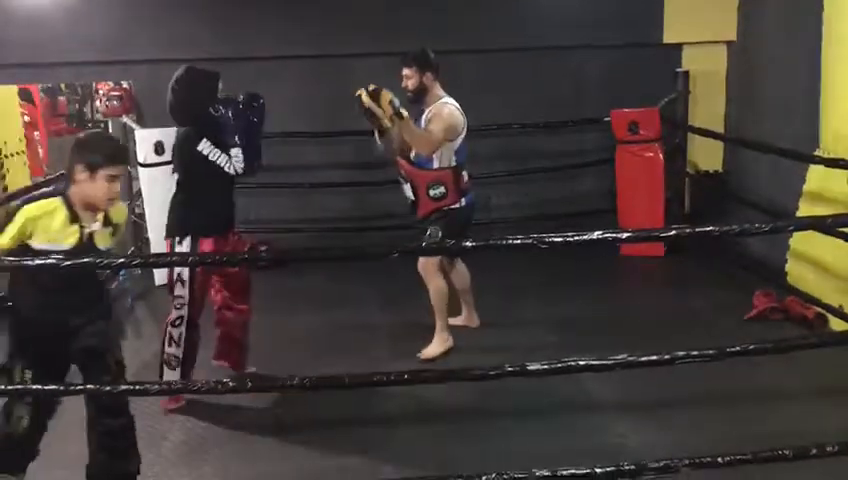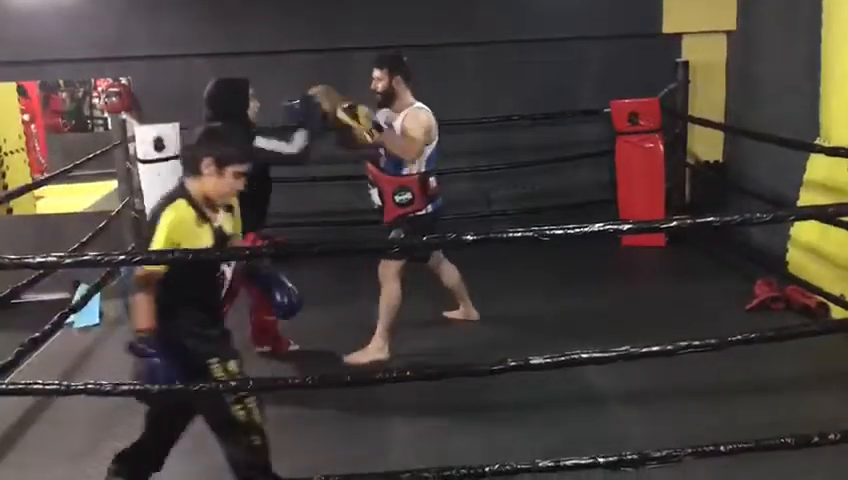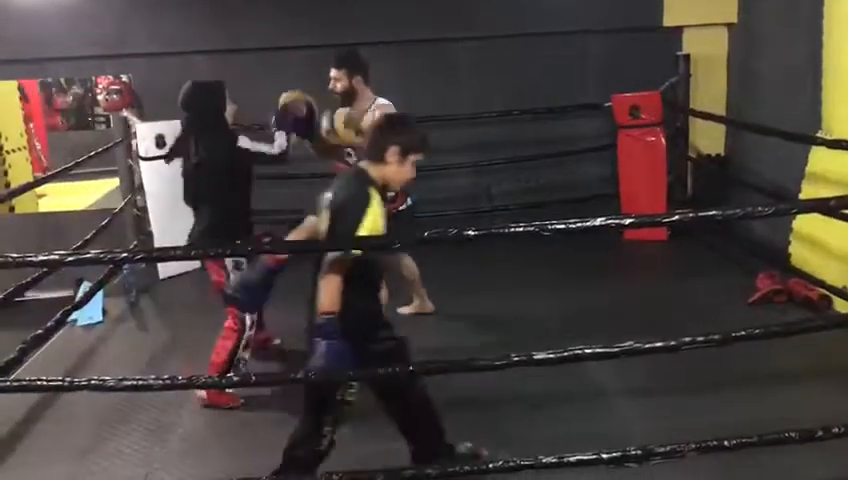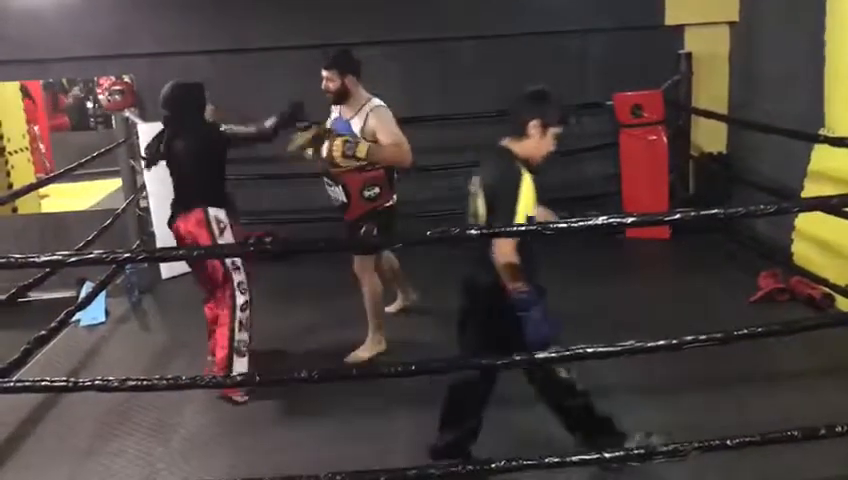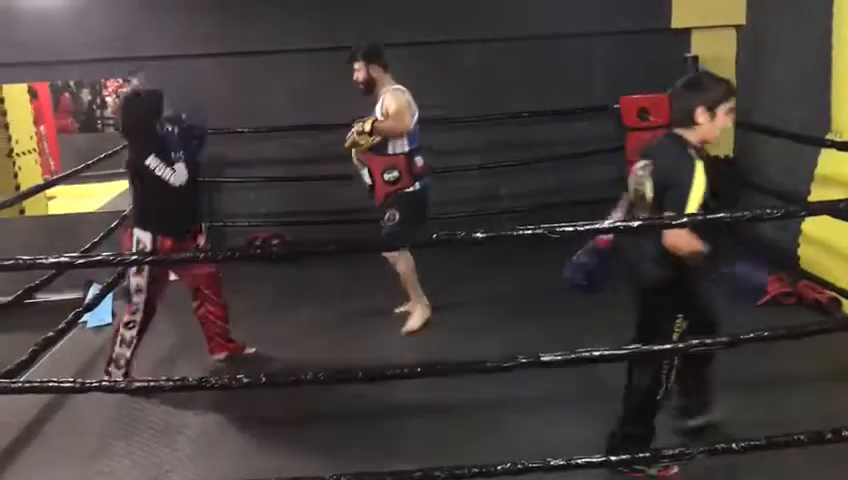
dt=0.5s
person 1, frame 1
left shoulder: (116, 214)
right shoulder: (34, 211)
left hip: (93, 318)
right hip: (39, 323)
left knee: (112, 404)
right knee: (30, 407)
person 1, frame 2
left shoulder: (223, 206)
right shoulder: (174, 215)
right elbow: (145, 283)
left wrist: (272, 282)
right wrist: (147, 346)
left hip: (207, 328)
right hip: (186, 335)
left knee: (170, 415)
right knee: (241, 416)
person 1, frame 3
left shoulder: (349, 184)
right shoulder: (363, 200)
left elbow: (317, 233)
right elbow: (334, 267)
right wrist: (327, 331)
left hip: (363, 314)
right hip: (350, 323)
left knee: (402, 382)
right knee: (325, 409)
person 1, frame 4
left shoulder: (492, 163)
right shoulder: (515, 176)
right elbow: (503, 247)
left wrist: (548, 216)
right wrist: (525, 301)
left hip: (479, 289)
right hip: (506, 294)
left knee: (475, 373)
right knee: (553, 374)
left ankle: (448, 450)
right ankle: (608, 444)
person 1, frame 5
left shoulder: (657, 150)
right shoulder: (687, 165)
left elbow: (631, 207)
right elbow: (674, 237)
left hip: (644, 267)
right hip: (667, 277)
left knee: (701, 330)
right knee: (657, 363)
left ankle: (695, 411)
person 2, frame 1
left shoulder: (209, 130)
right shoulder: (191, 139)
left elbow: (247, 161)
right elbow: (235, 167)
left wrist: (249, 123)
right wrist: (233, 128)
left hip: (221, 228)
right hip: (191, 234)
left knee: (235, 292)
right knee: (185, 307)
left ankle: (231, 357)
right ankle: (172, 383)
person 2, frame 2
left shoulder: (241, 137)
right shoulder: (244, 140)
right elbow: (294, 150)
right wrist: (305, 119)
left hip: (244, 228)
left ankle: (268, 339)
person 2, frame 3
left shoulder: (195, 143)
right shoulder: (222, 145)
right elbow: (276, 151)
left hip: (224, 236)
right hip: (221, 241)
right knee: (244, 313)
left ankle: (257, 338)
right ankle: (215, 386)
person 2, frame 4
left shoulder: (169, 138)
right shoulder: (206, 134)
right elbow: (255, 135)
right wrist: (287, 116)
left hip: (184, 218)
right hip: (208, 216)
left knee: (216, 290)
right knee: (235, 290)
left ankle: (219, 352)
right ankle: (228, 375)
person 2, frame 5
left shoulder: (158, 143)
right shoulder: (142, 153)
left elbow: (186, 174)
right elbow: (178, 179)
left wrist: (190, 141)
right wrist: (180, 146)
left hip: (180, 232)
right hip: (151, 236)
left knee: (208, 283)
right knee: (140, 308)
left ankle: (222, 346)
right ankle: (116, 372)
person 3, frame 1
left shoulder: (446, 111)
right shoulder: (430, 110)
left elbow: (426, 146)
right elbow: (405, 148)
left wrist: (396, 114)
right wrist: (384, 118)
left hip: (449, 204)
right hip: (441, 202)
left knee: (429, 265)
right knee: (449, 260)
left ankle: (442, 335)
right ankle: (469, 314)
person 3, frame 2
left shoulder: (418, 116)
right shoulder: (390, 114)
left elbow: (409, 153)
right elbow: (375, 146)
left wrist: (375, 129)
right wrist: (355, 123)
left hip: (415, 210)
left knee: (388, 270)
right knee: (436, 260)
left ankle: (379, 345)
right ankle: (467, 309)
person 3, frame 3
left shoulder: (382, 113)
right shoulder: (347, 113)
left wrist: (345, 137)
left hip: (389, 204)
right knee: (396, 253)
right ankle: (421, 300)
person 3, frame 4
left shoulder: (376, 114)
right shoulder: (336, 109)
left elbow: (403, 157)
right elbow: (333, 145)
left wrist: (359, 150)
right wrist: (322, 147)
left hip: (374, 202)
right hip: (354, 201)
left knee: (363, 267)
right knee: (377, 252)
left ankle: (375, 339)
right ankle: (405, 294)
person 3, frame 5
left shoulder: (395, 96)
right shoulder: (384, 98)
left elbow: (402, 125)
left wrist: (367, 126)
right wrist: (361, 142)
left hip: (404, 189)
right hip: (394, 188)
left knee: (393, 249)
right knee: (396, 246)
left ankle: (420, 307)
right ankle: (416, 299)
